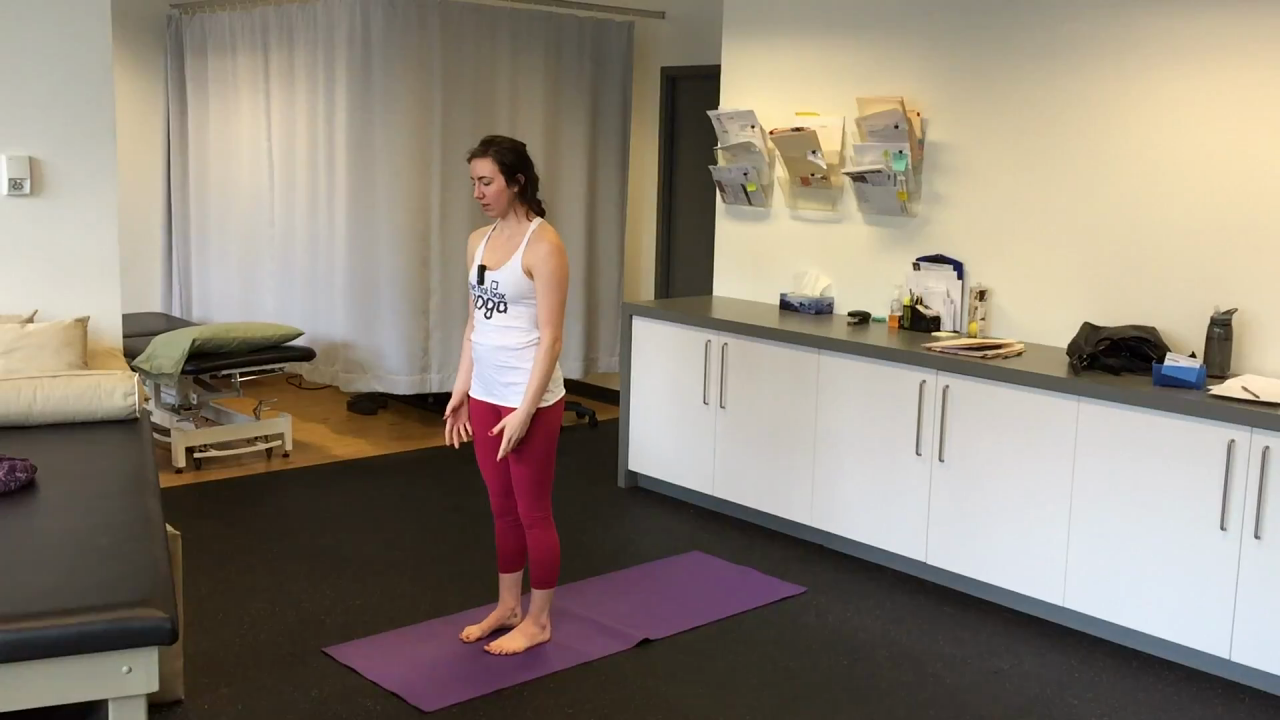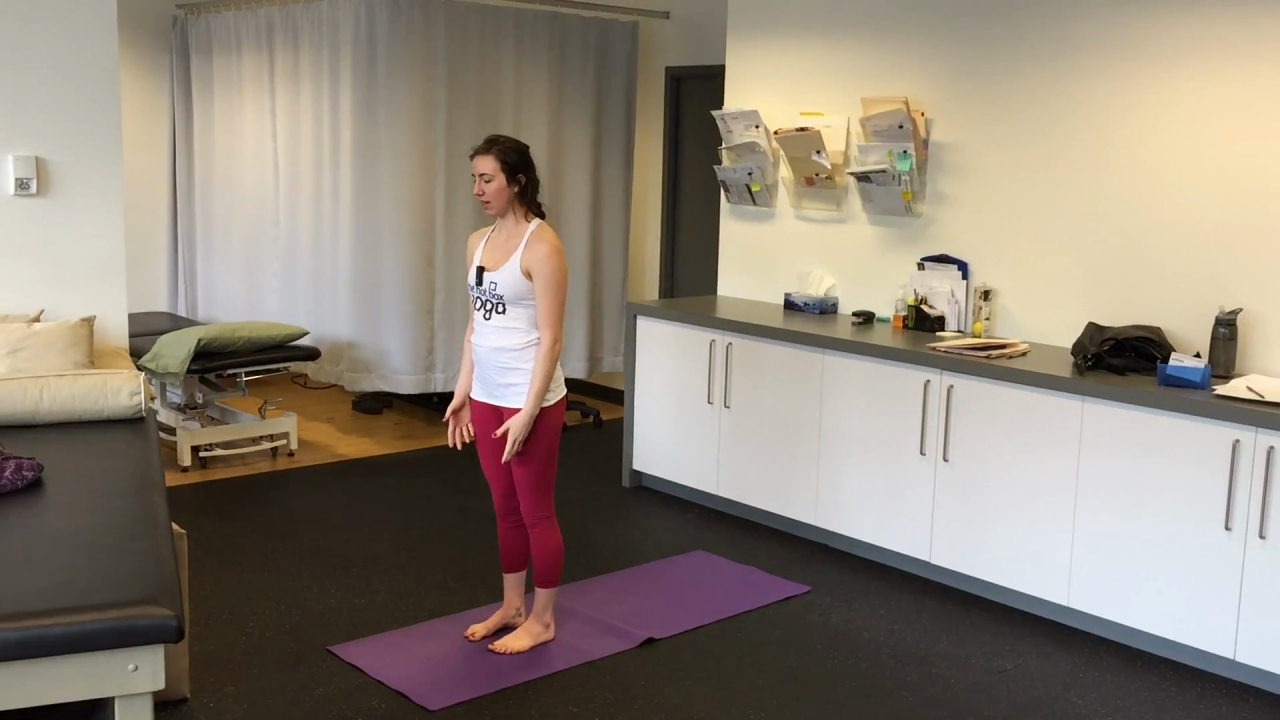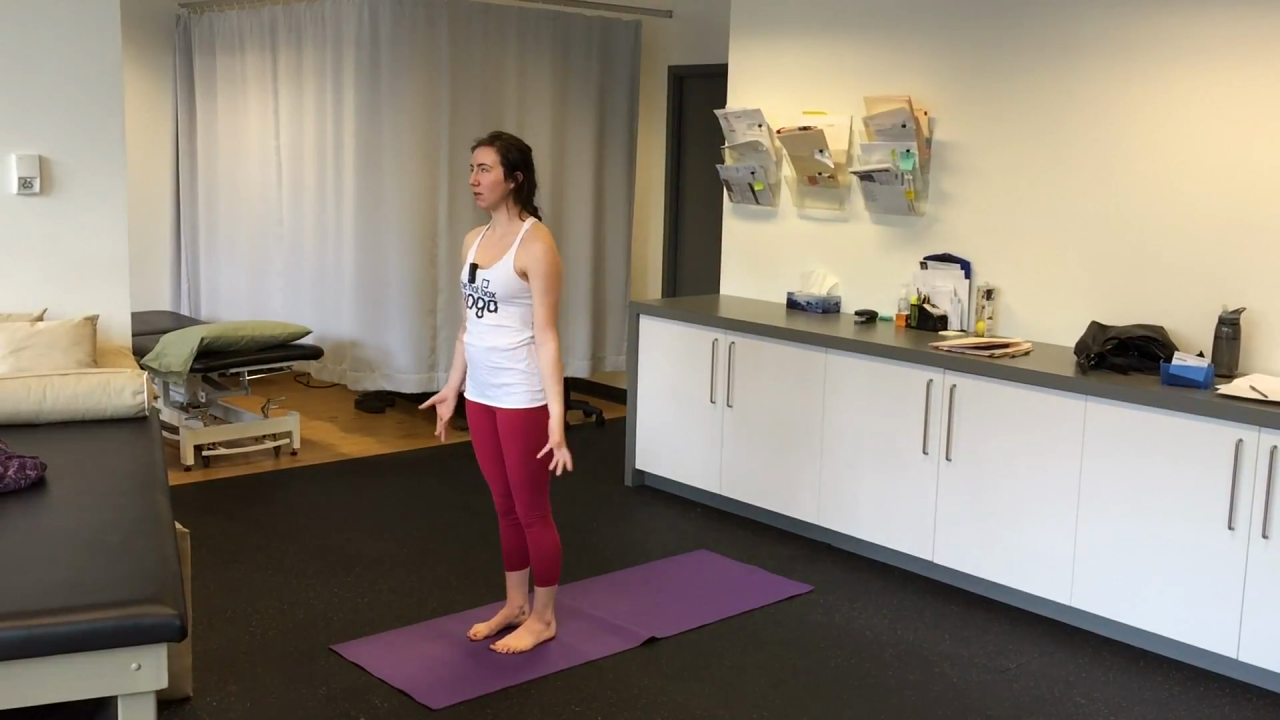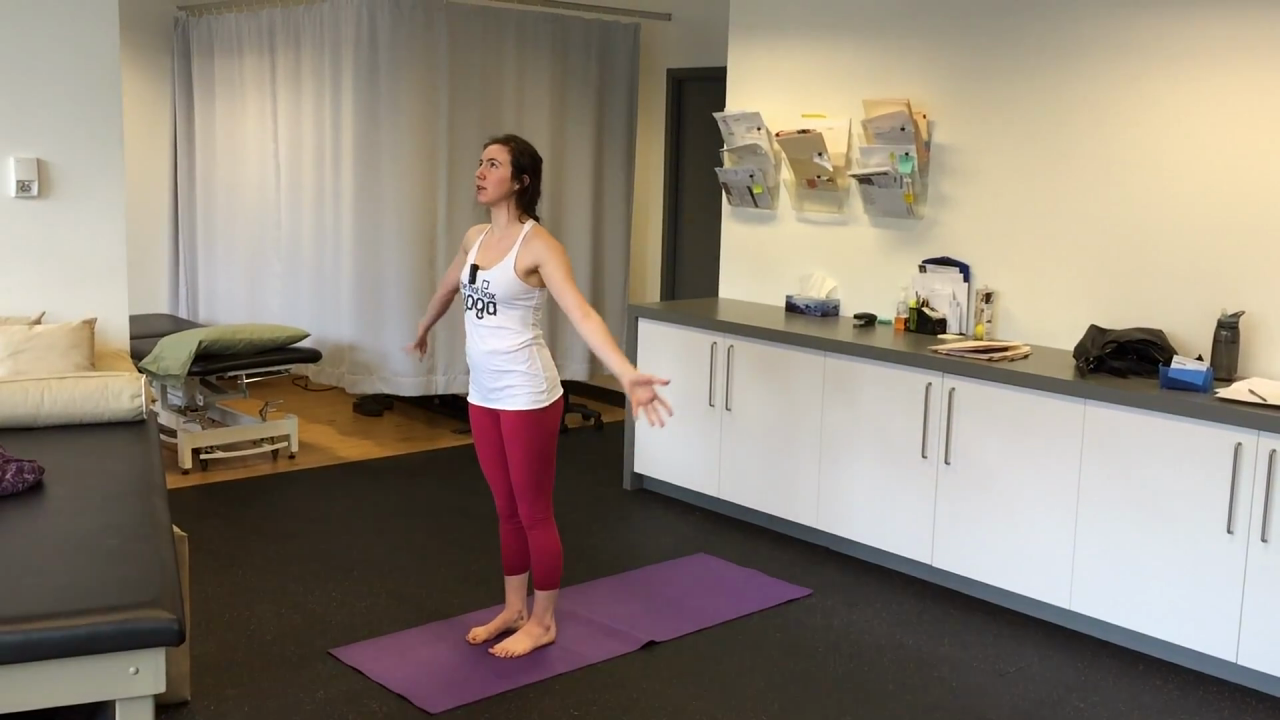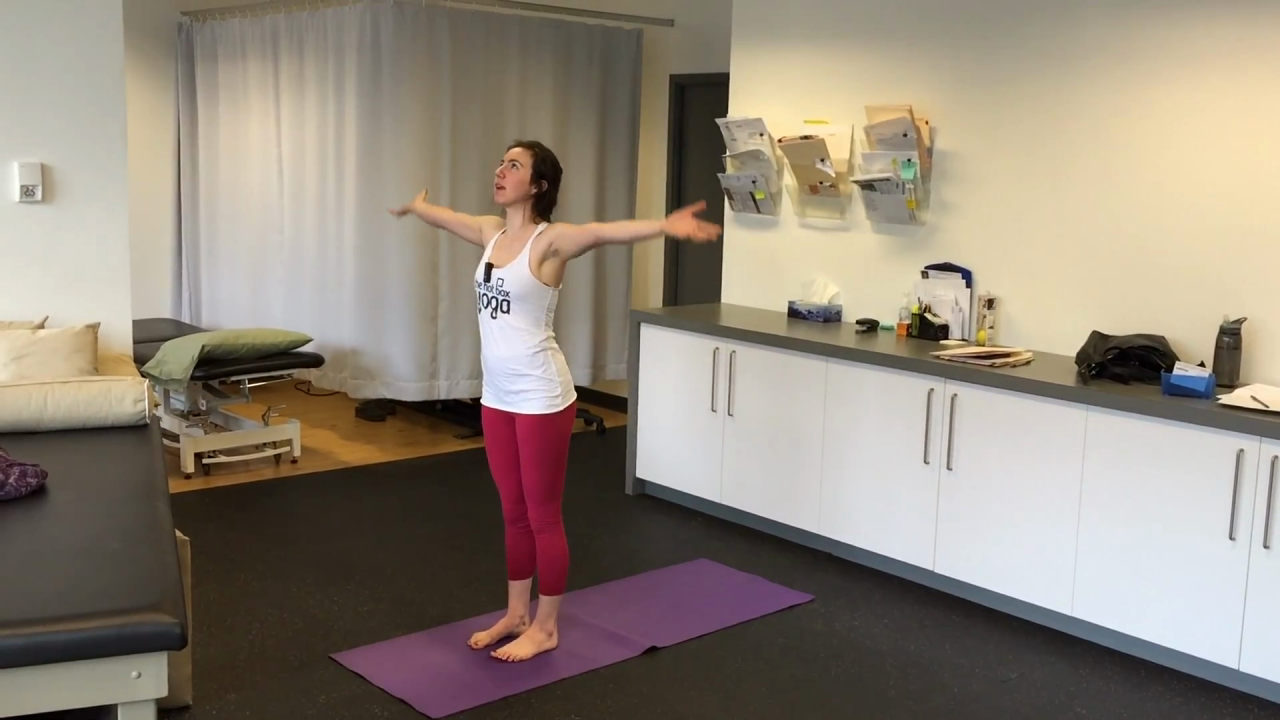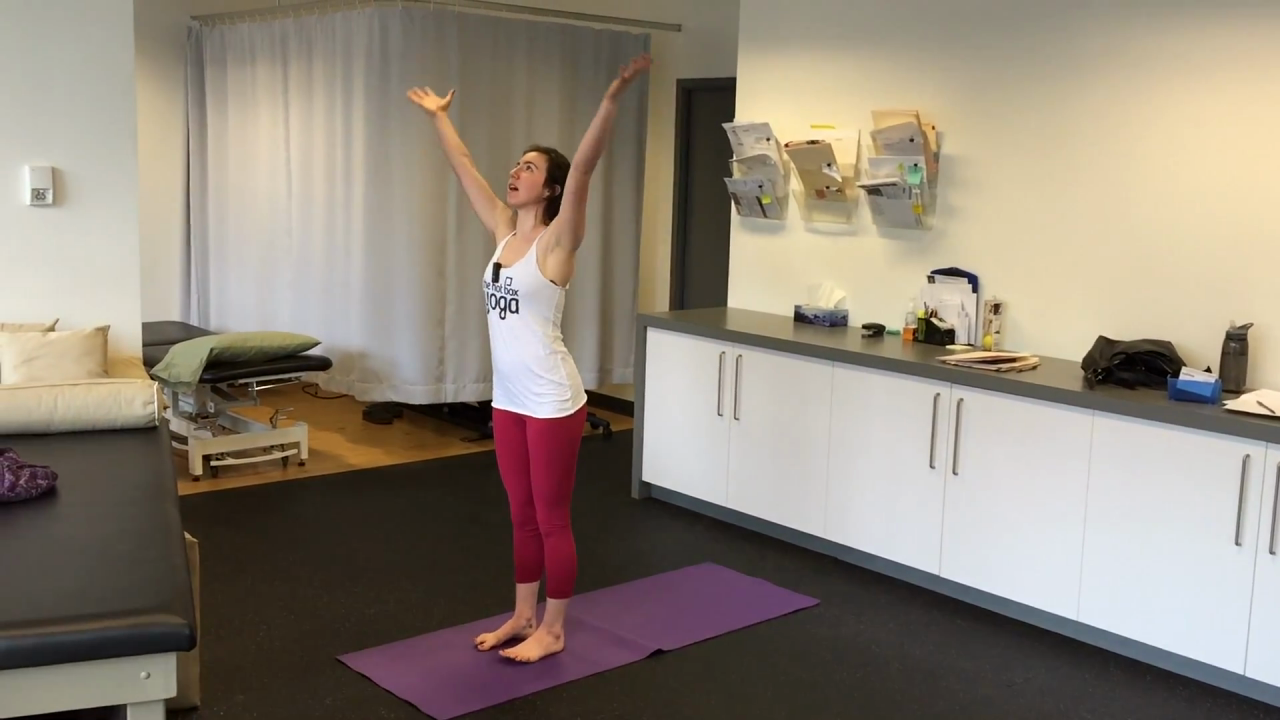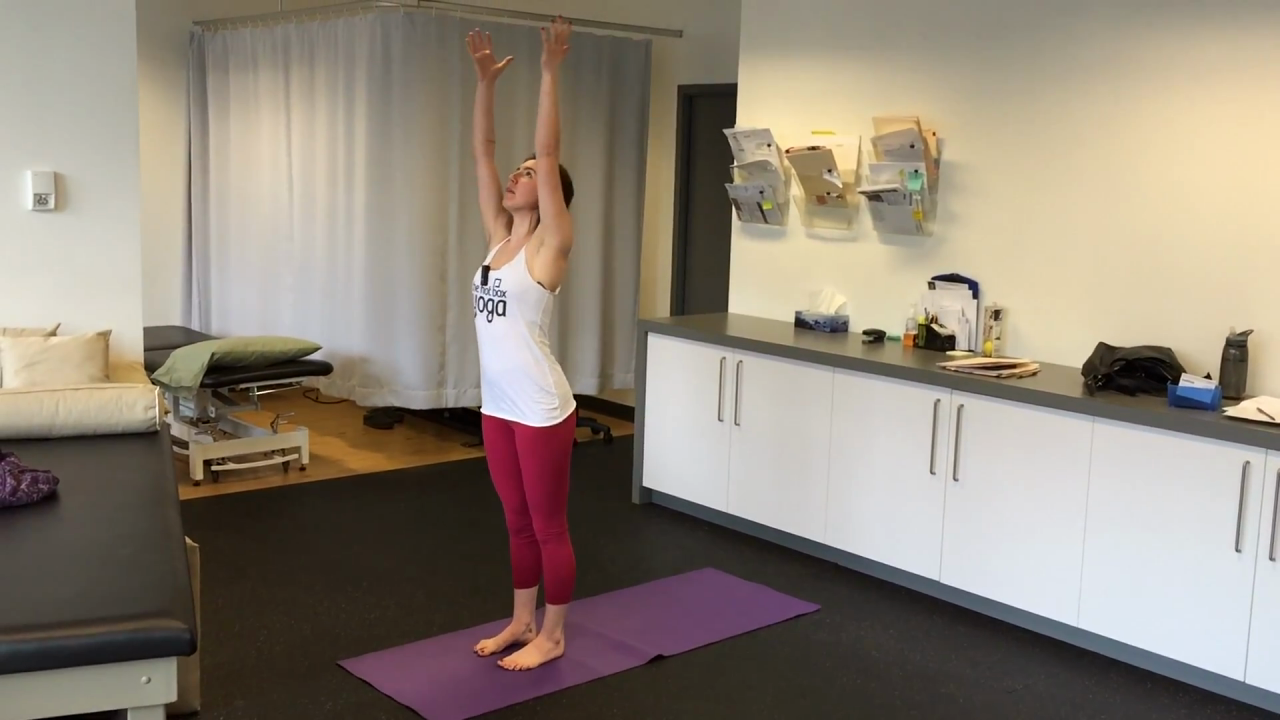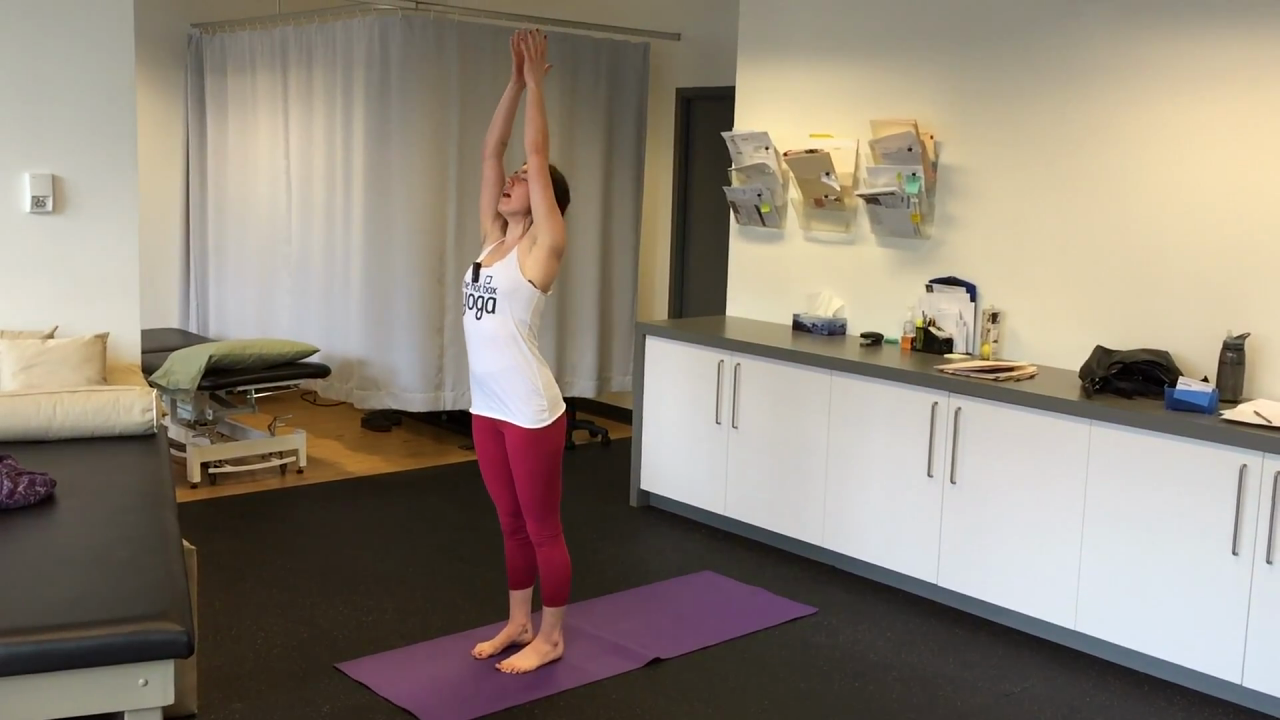
dt=0.4s
person 1, frame 1
left shoulder: (544, 244)
right shoulder: (478, 240)
left elbow: (550, 337)
left wrist: (526, 409)
right wrist: (461, 389)
left hip: (529, 396)
right hip: (486, 394)
left knee: (533, 512)
right knee: (502, 509)
left ankle: (538, 620)
right ankle: (507, 607)
person 1, frame 2
left shoulder: (542, 245)
right shoulder: (478, 241)
left elbow: (550, 338)
left wrist: (528, 411)
right wrist: (463, 391)
left hip: (530, 397)
right hip: (486, 396)
left knee: (536, 512)
right knee: (505, 510)
left ankle: (542, 619)
right ankle: (512, 606)
person 1, frame 3
left shoulder: (536, 244)
right shoulder: (474, 240)
left elbow: (547, 336)
left wrist: (556, 417)
right wrist: (452, 387)
left hip: (523, 397)
right hip: (482, 395)
left knee: (532, 511)
right knee: (506, 508)
left ankle: (543, 617)
right ankle: (516, 605)
person 1, frame 4
left shoulder: (538, 244)
right shoulder: (475, 238)
left elbow: (581, 313)
right elbow: (450, 288)
left wrist: (627, 375)
right wrist: (424, 326)
left hip: (527, 396)
right hip: (483, 395)
left knee: (535, 513)
right knee: (507, 510)
left ankle: (543, 621)
right ankle: (513, 609)
person 1, frame 5
left shoulder: (550, 240)
right shoulder: (490, 232)
left elbow: (604, 232)
right elbow: (445, 217)
left wrist: (662, 226)
right wrist: (416, 206)
left hip: (541, 399)
right hip: (497, 397)
left knee: (543, 516)
right knee: (513, 514)
left ankle: (545, 626)
right ankle: (516, 614)
person 1, frame 6
left shoulder: (557, 242)
right shoulder: (503, 230)
left elbow: (584, 167)
right elbow: (465, 168)
left wrist: (614, 98)
right wrist: (436, 114)
left hip: (552, 404)
right hip: (508, 401)
left knee: (551, 521)
right knee: (523, 517)
left ankle: (553, 629)
right ankle: (523, 615)
person 1, frame 7
left shoulder: (550, 245)
right shoulder: (500, 237)
left elbow: (549, 154)
right elbow: (482, 151)
left wrist: (550, 73)
right wrist: (484, 81)
left hip: (541, 411)
right hip: (498, 407)
left knee: (548, 528)
right knee: (518, 524)
left ankle: (552, 635)
right ankle: (521, 622)
person 1, frame 8
left shoulder: (544, 244)
right shoulder: (494, 237)
left elbow: (536, 151)
right elbow: (493, 152)
left wrist: (536, 82)
right wrist: (514, 82)
left hip: (530, 411)
right hip: (488, 407)
left knee: (541, 529)
right knee: (511, 524)
left ankle: (550, 638)
right ankle: (519, 624)
